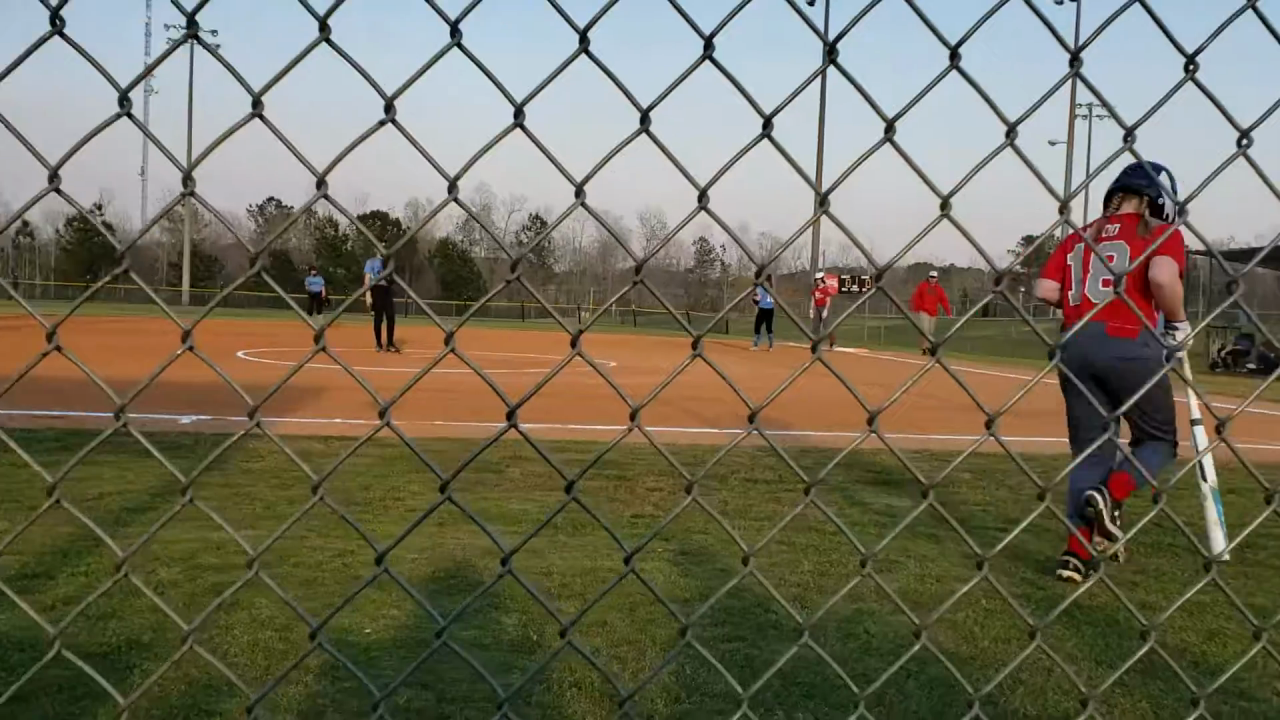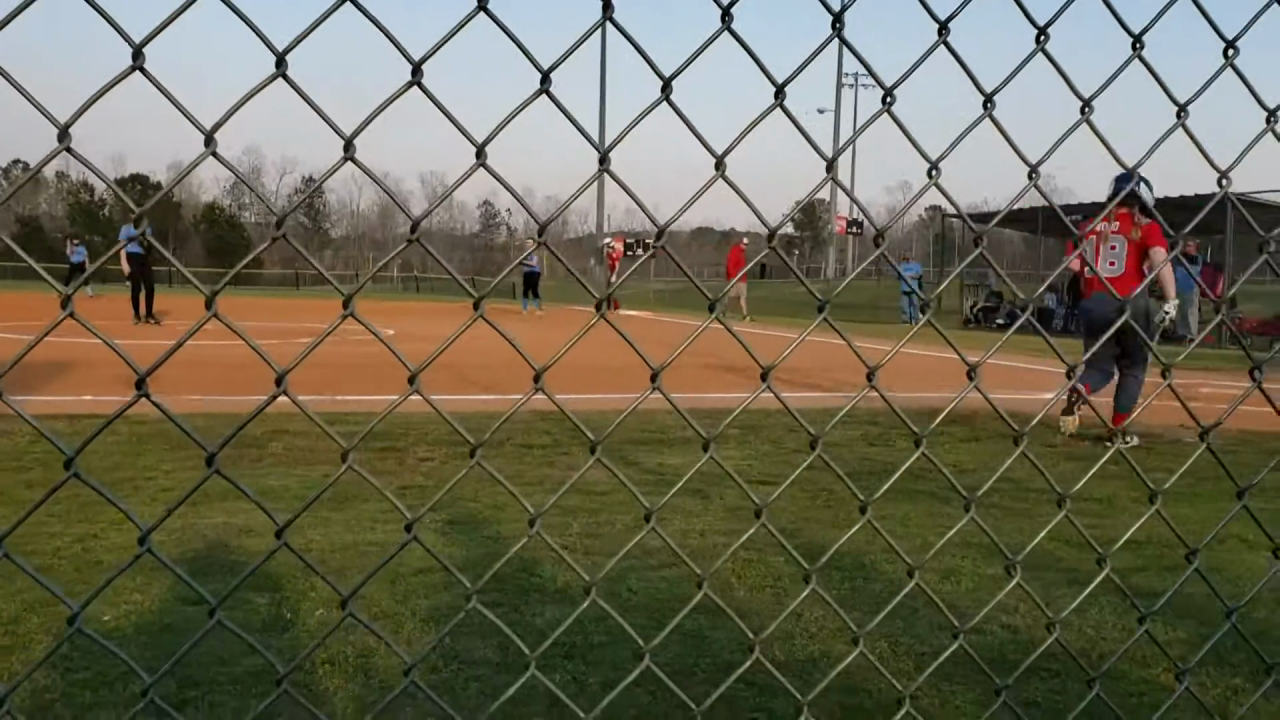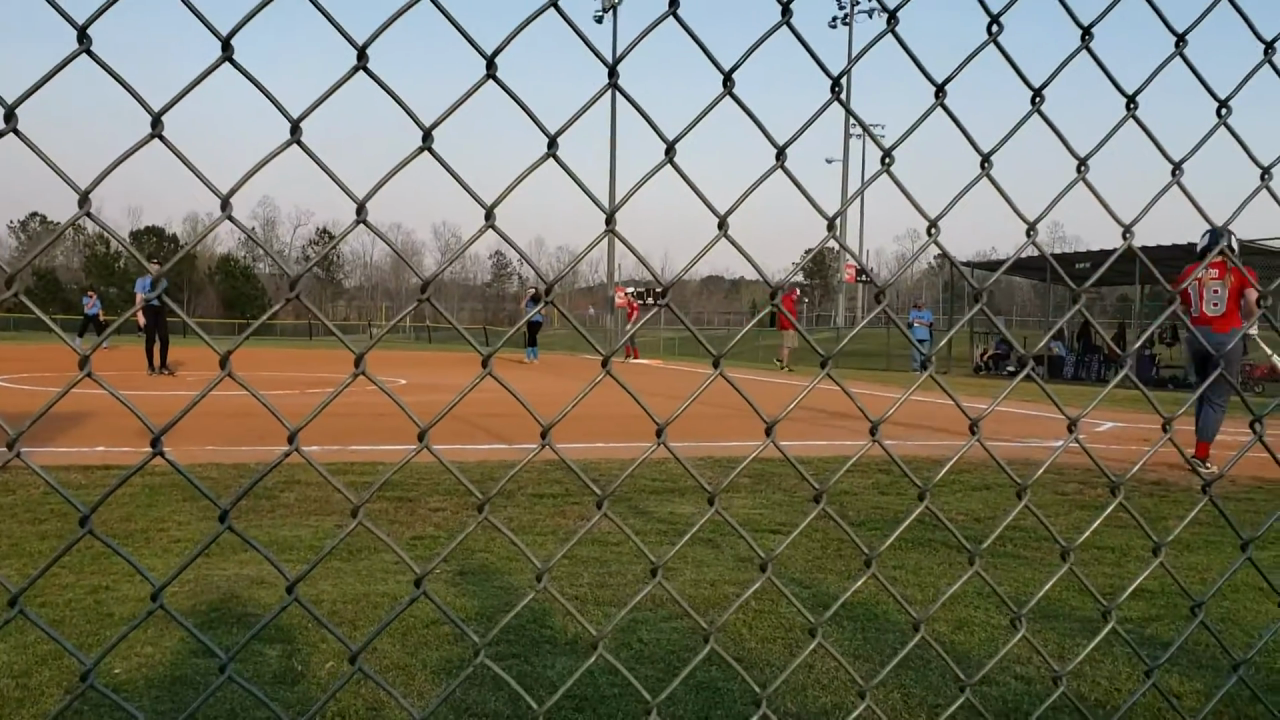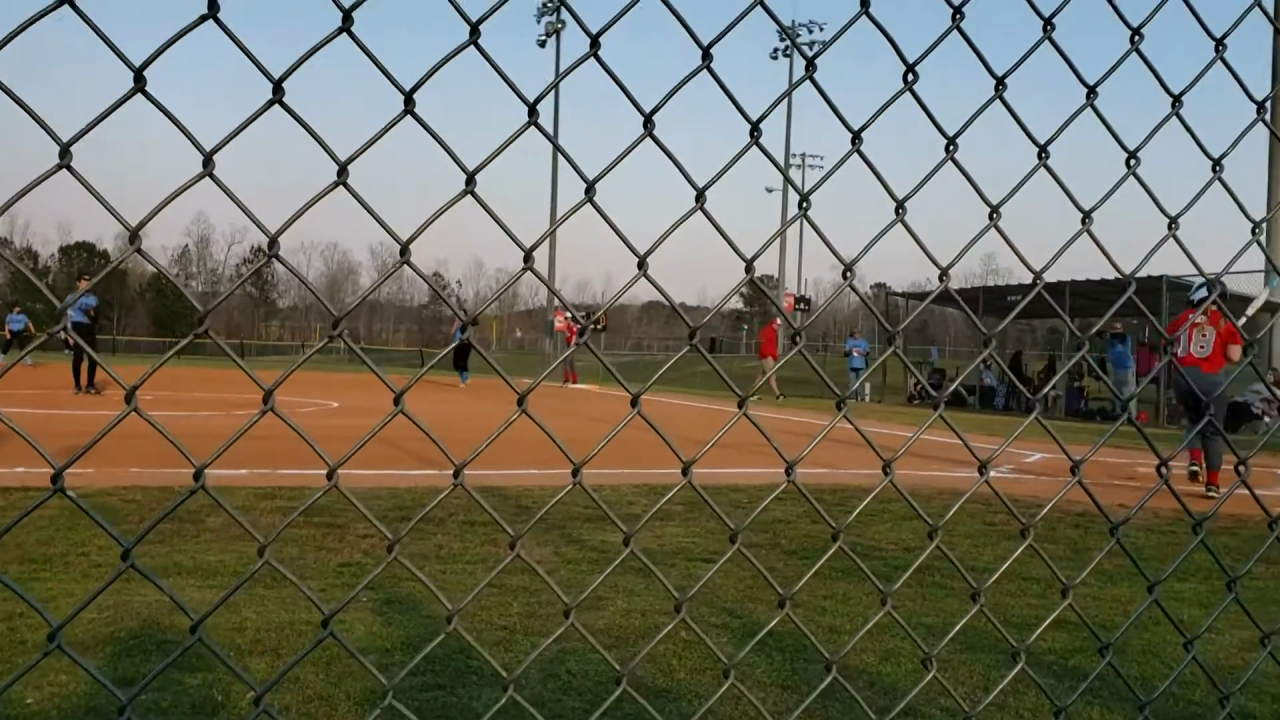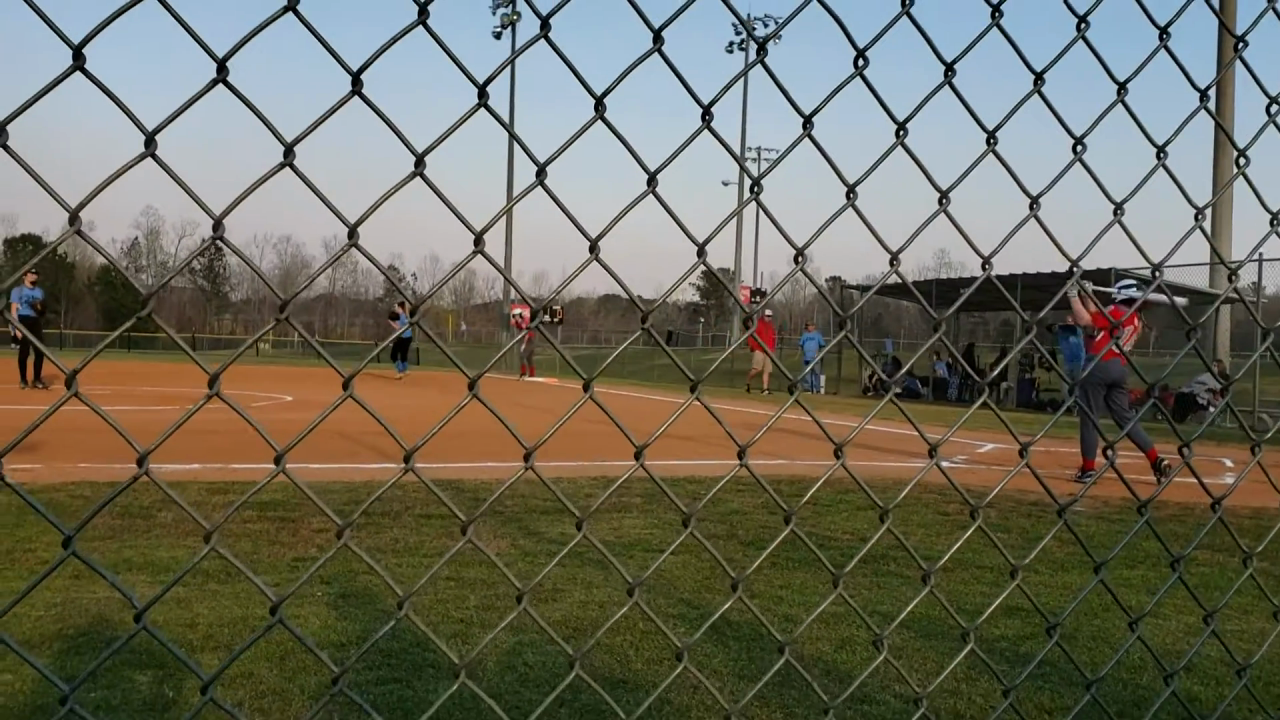
dt=1s
person 1, frame 1
left shoulder: (1077, 238)
right shoulder: (1161, 233)
left elbow: (1045, 291)
right elbow: (1162, 277)
right wrist: (1177, 324)
left hip: (1076, 347)
right hip: (1132, 347)
left knee: (1092, 452)
right knee: (1157, 442)
left ankle: (1077, 554)
right ankle: (1107, 499)
person 1, frame 2
left shoulder: (1091, 227)
right shoulder: (1146, 226)
left elbow: (1071, 265)
right elbow: (1160, 260)
right wrist: (1170, 301)
left hip: (1093, 304)
right hip: (1130, 303)
left knee: (1099, 368)
right knee: (1132, 369)
left ankle: (1078, 393)
right ankle: (1118, 430)
person 1, frame 3
left shoulder: (1190, 272)
right shoulder: (1240, 272)
left elbow: (1179, 306)
right elbow: (1253, 300)
right wrist: (1249, 321)
left hip: (1197, 338)
right hip: (1226, 339)
left knee: (1205, 393)
right knee: (1217, 400)
left ankle: (1200, 447)
right ankle: (1200, 456)
person 1, frame 4
left shoulder: (1183, 318)
right shoulder: (1227, 322)
right elbow: (1234, 357)
right wrist: (1217, 348)
left hip: (1182, 377)
right hip: (1211, 379)
left knee: (1194, 421)
right knee: (1213, 431)
left ankle: (1194, 461)
right ankle: (1212, 484)
person 1, frame 5
left shoulder: (1118, 311)
right shoulder: (1136, 319)
left elbow: (1084, 320)
right elbow: (1098, 316)
left wrist: (1073, 296)
right wrist: (1085, 295)
left hip: (1099, 366)
right hip: (1119, 369)
left knee: (1089, 417)
right knee: (1126, 418)
left ankle: (1088, 469)
right ankle: (1156, 460)
